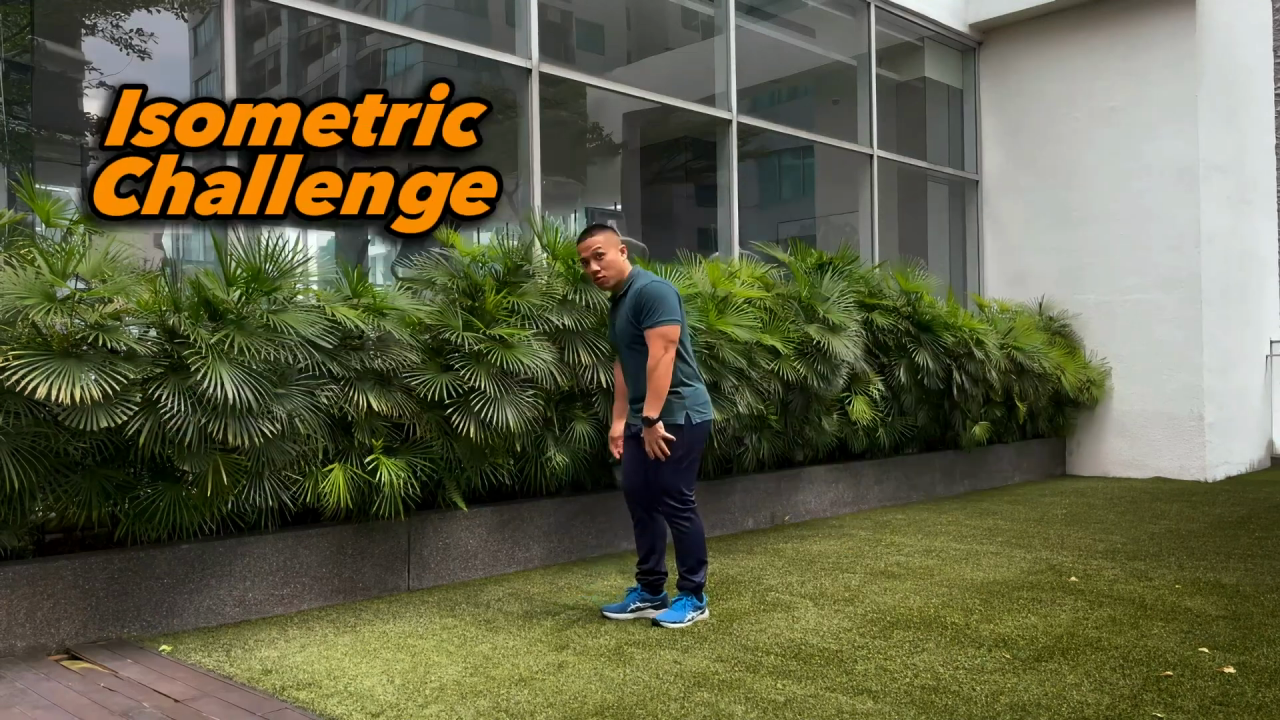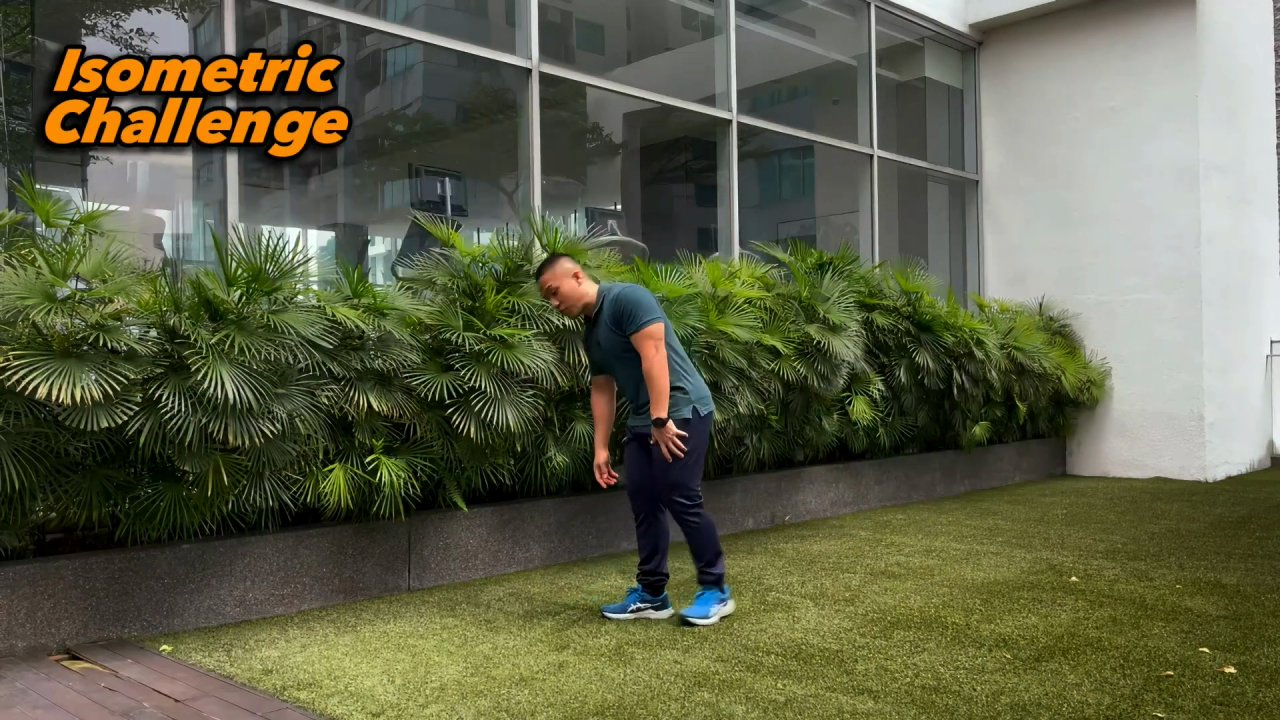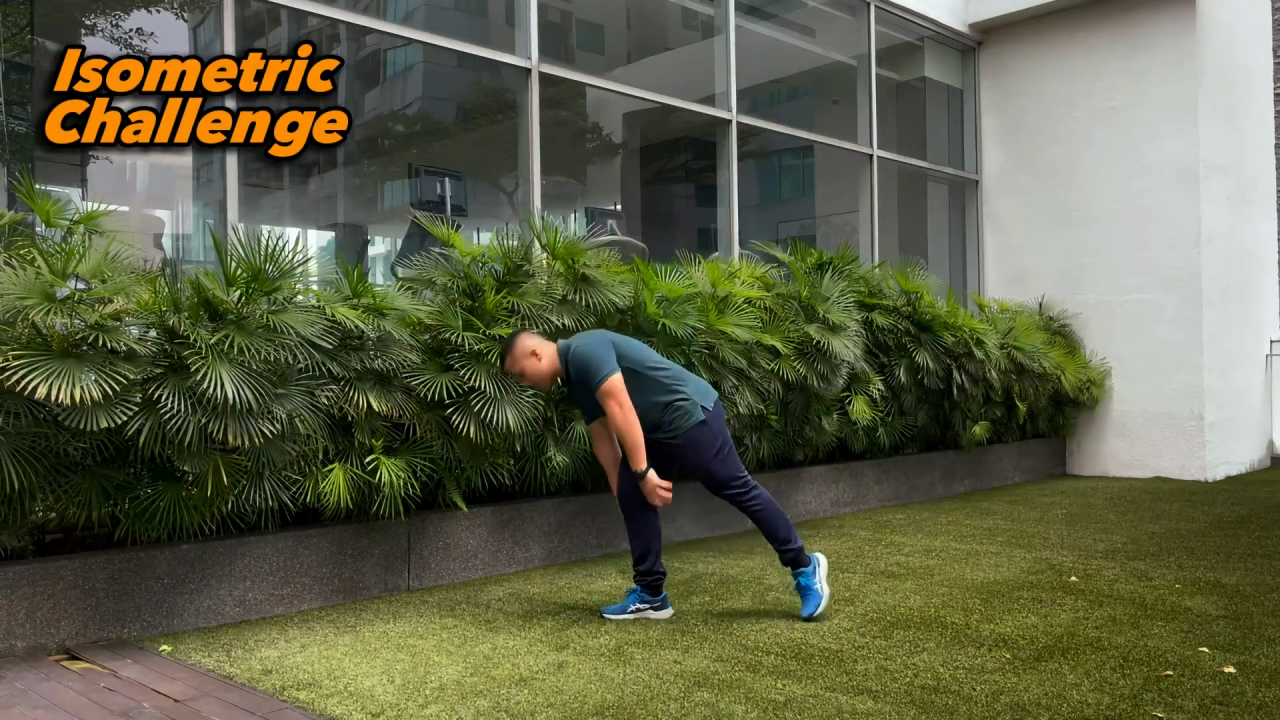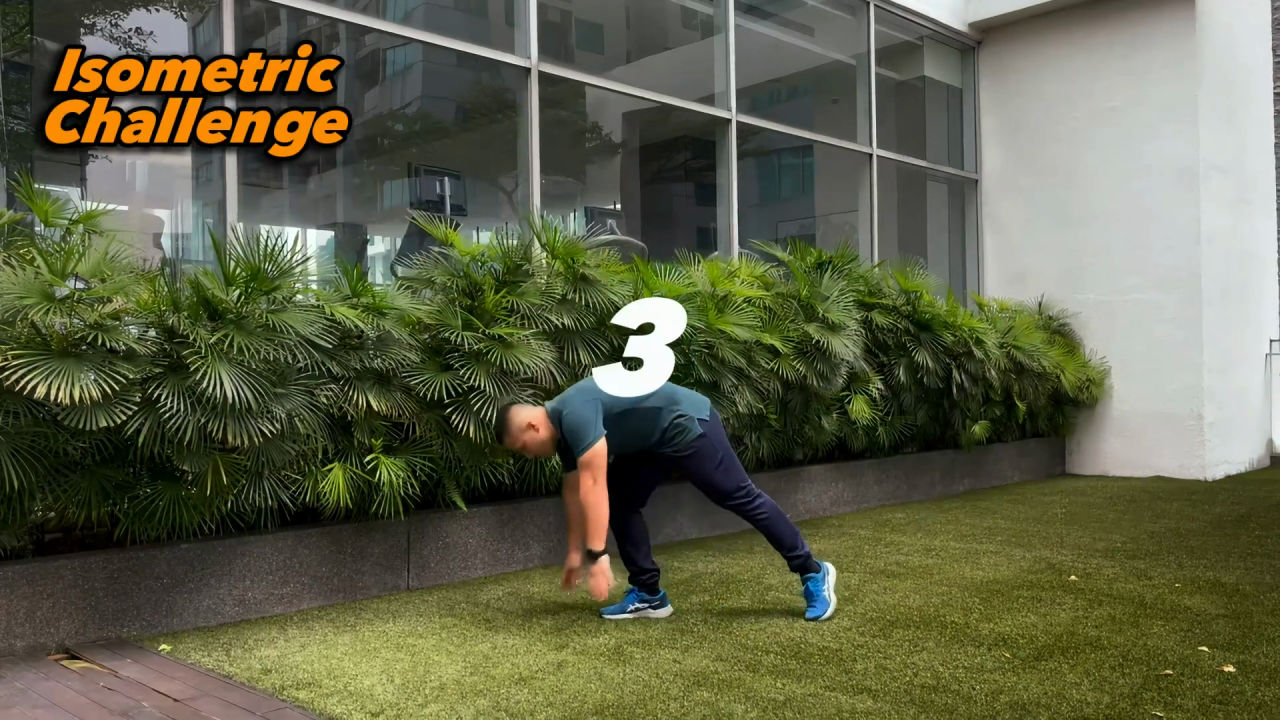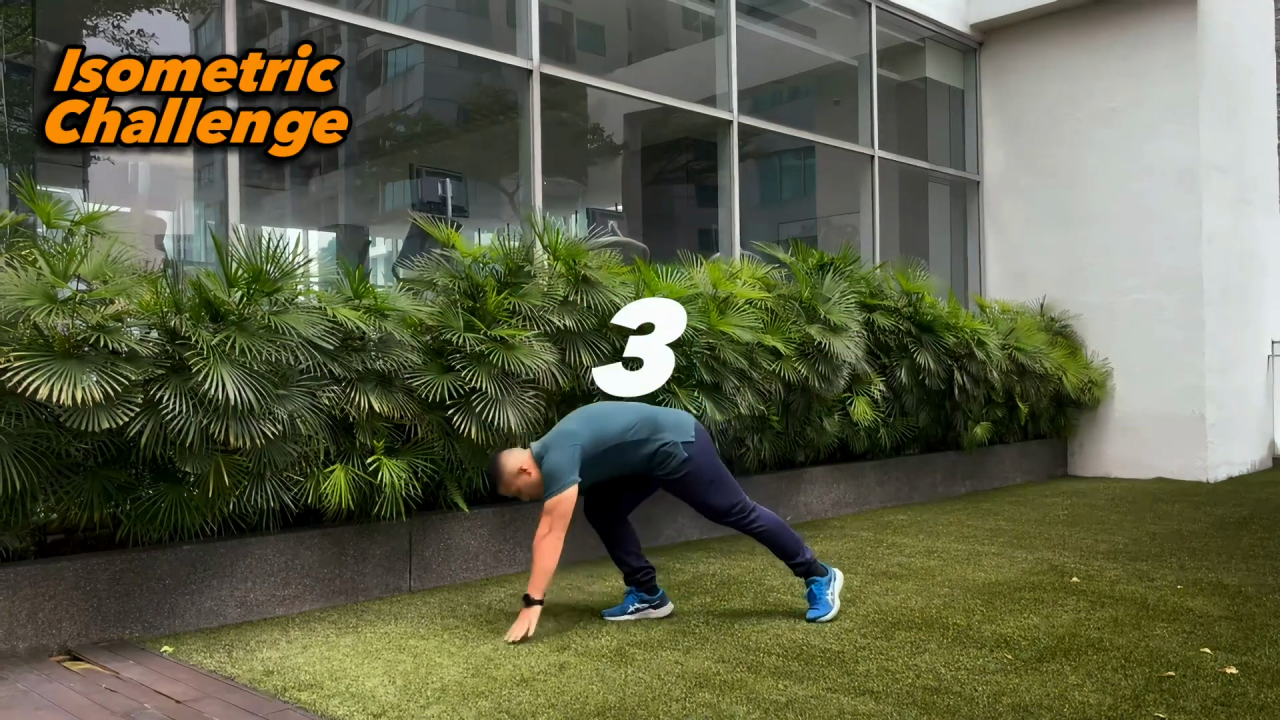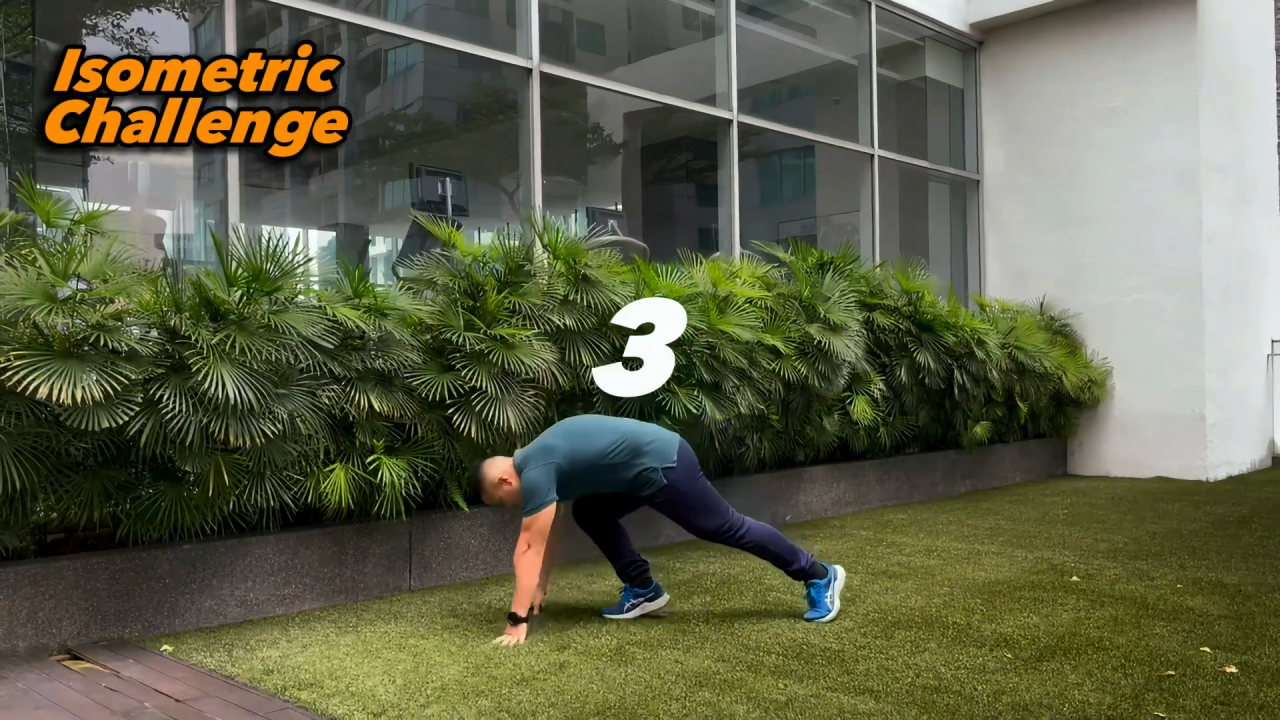
dt=0.3s
person 1, frame 1
left shoulder: (653, 291)
right shoulder: (616, 303)
left elbow: (661, 357)
left wrist: (653, 420)
right wrist: (619, 421)
left hip: (678, 417)
right hip: (644, 419)
left knee: (675, 504)
right knee: (639, 500)
left ankle: (693, 597)
right ankle: (650, 593)
person 1, frame 2
left shoulder: (627, 299)
right shoulder: (591, 330)
left elbow: (654, 356)
right elbow: (602, 390)
left wrist: (660, 420)
right wrist: (601, 448)
left hip: (682, 410)
right hip: (643, 421)
left knee: (684, 501)
right knee: (644, 503)
left ankle: (715, 589)
right ankle: (651, 596)
person 1, frame 3
left shoulder: (586, 350)
right shoulder: (573, 380)
left elbow: (620, 411)
right elbow: (602, 435)
left wrist: (643, 472)
right wrist: (621, 487)
left hip: (691, 413)
left knee: (737, 489)
right knee: (634, 501)
left ankle: (804, 566)
right ankle: (651, 595)
person 1, frame 4
left shoulder: (575, 415)
right shoulder: (563, 430)
left elbow: (593, 486)
right elbow: (574, 492)
left wrist: (597, 556)
right wrist: (575, 553)
left hip: (687, 423)
left knee: (743, 499)
right knee: (621, 502)
left ankle: (814, 573)
right ankle: (649, 594)
person 1, frame 5
left shoulder: (557, 457)
right shoulder: (551, 454)
left elbow: (551, 532)
right elbow: (550, 531)
left wrist: (532, 604)
right wrist: (535, 593)
left hip: (676, 445)
right hip: (650, 453)
left knee: (738, 513)
right knee: (601, 510)
left ankle: (819, 577)
right ankle: (648, 594)
person 1, frame 6
left shoulder: (534, 473)
right shoulder: (539, 461)
left elbow: (529, 547)
right elbow: (545, 535)
left wrist: (518, 619)
right wrist: (539, 590)
left hip: (659, 463)
right hip: (649, 452)
left knee: (725, 527)
right knee: (590, 514)
left ankle: (819, 577)
right ankle: (642, 592)
